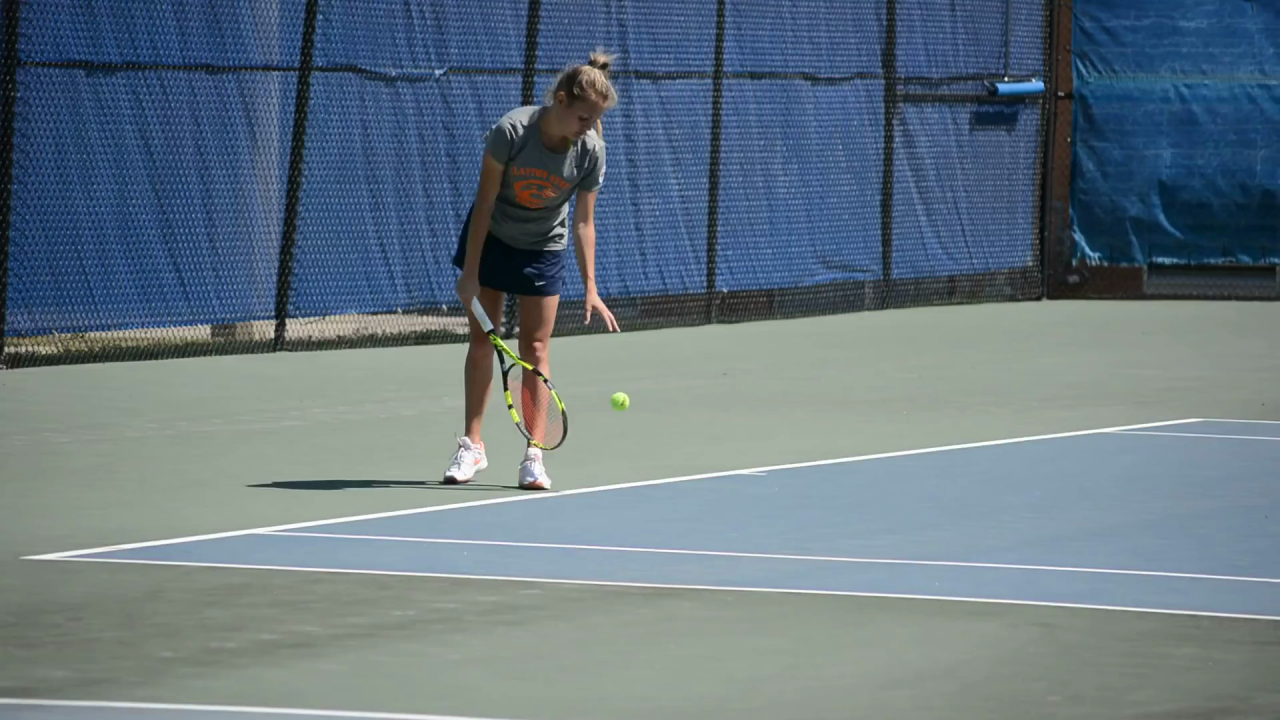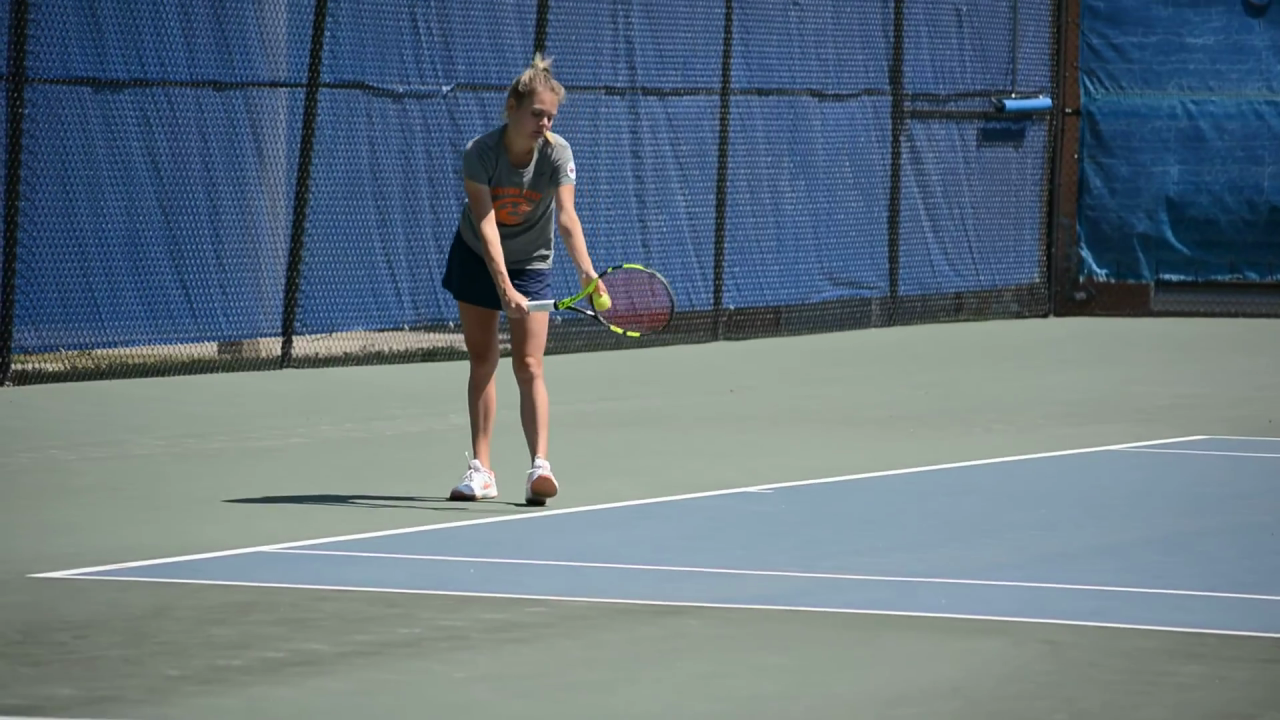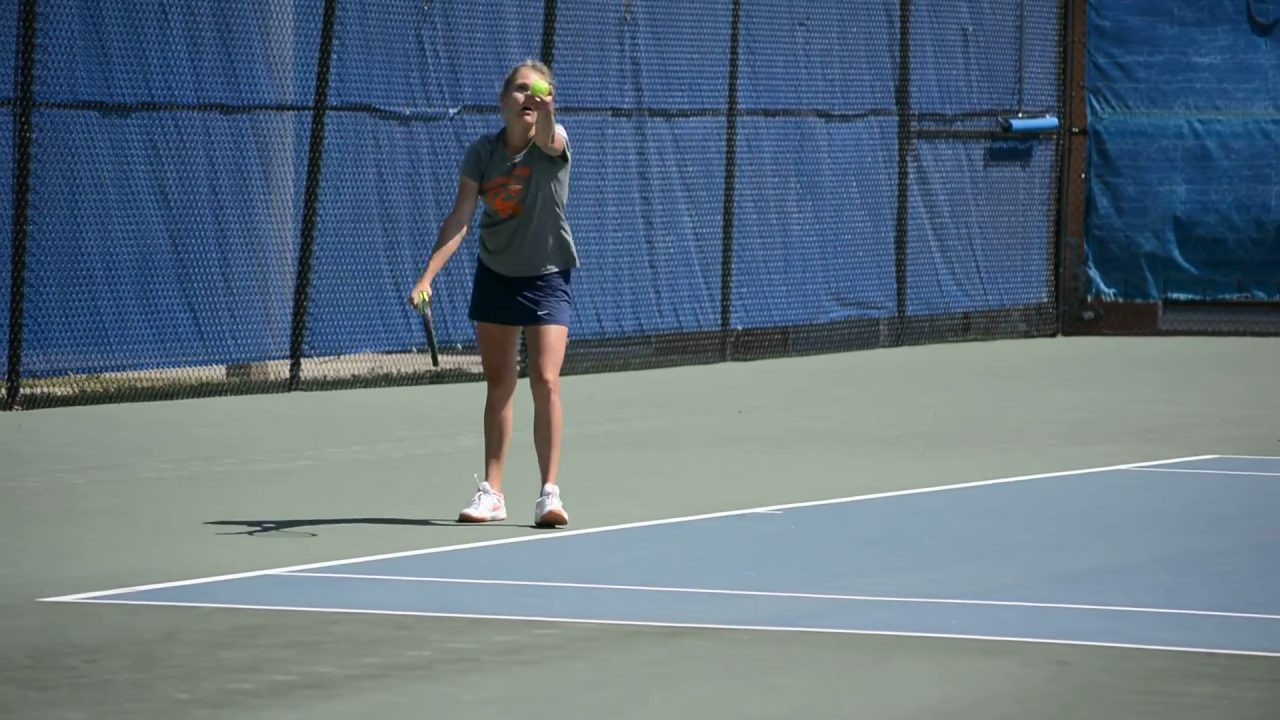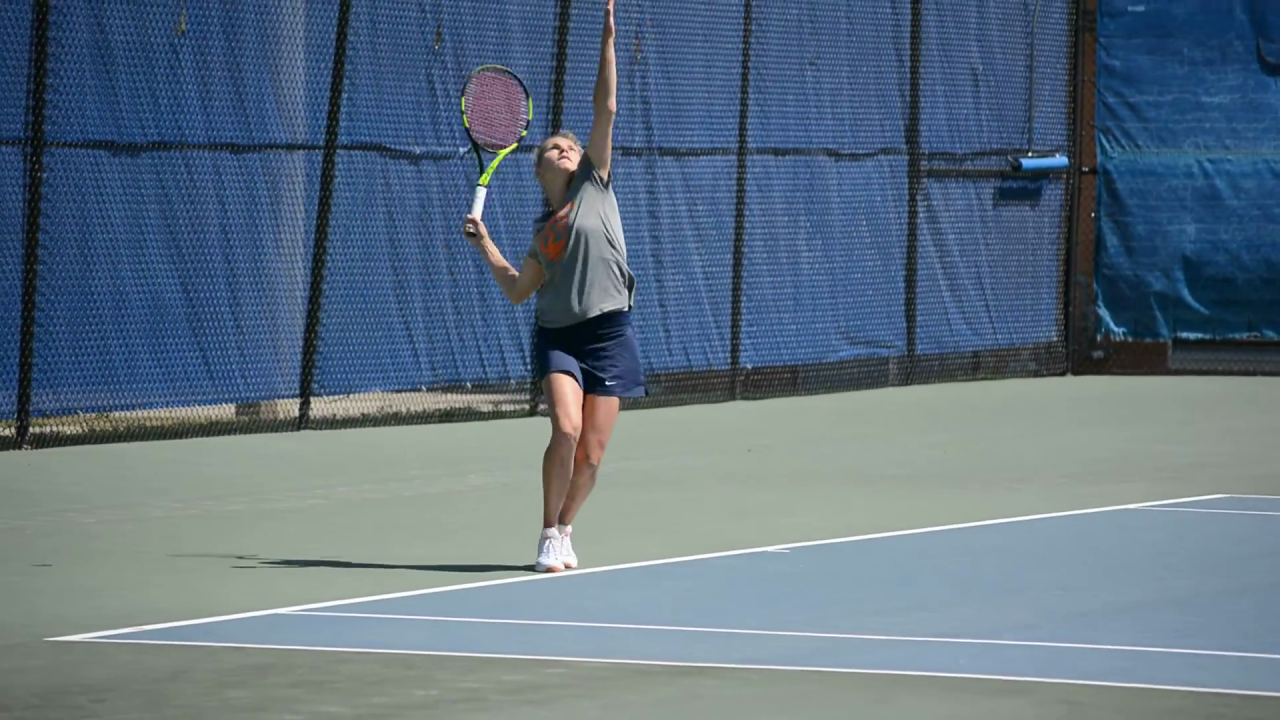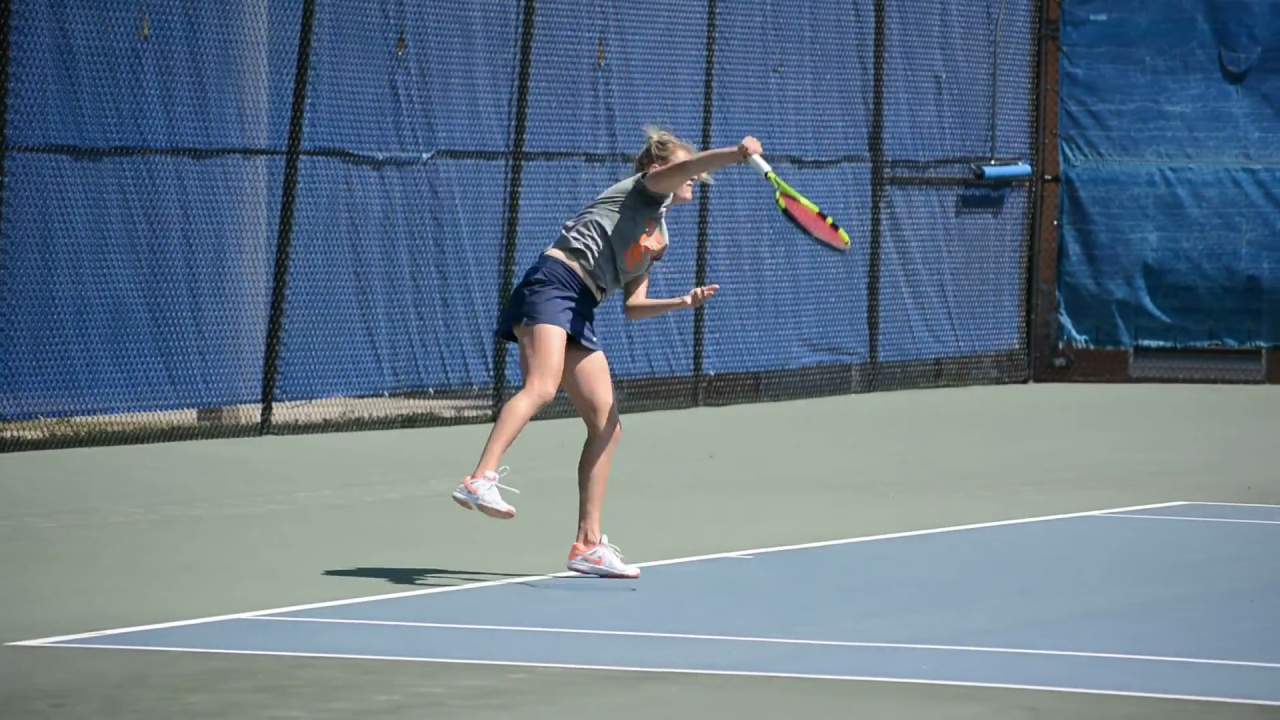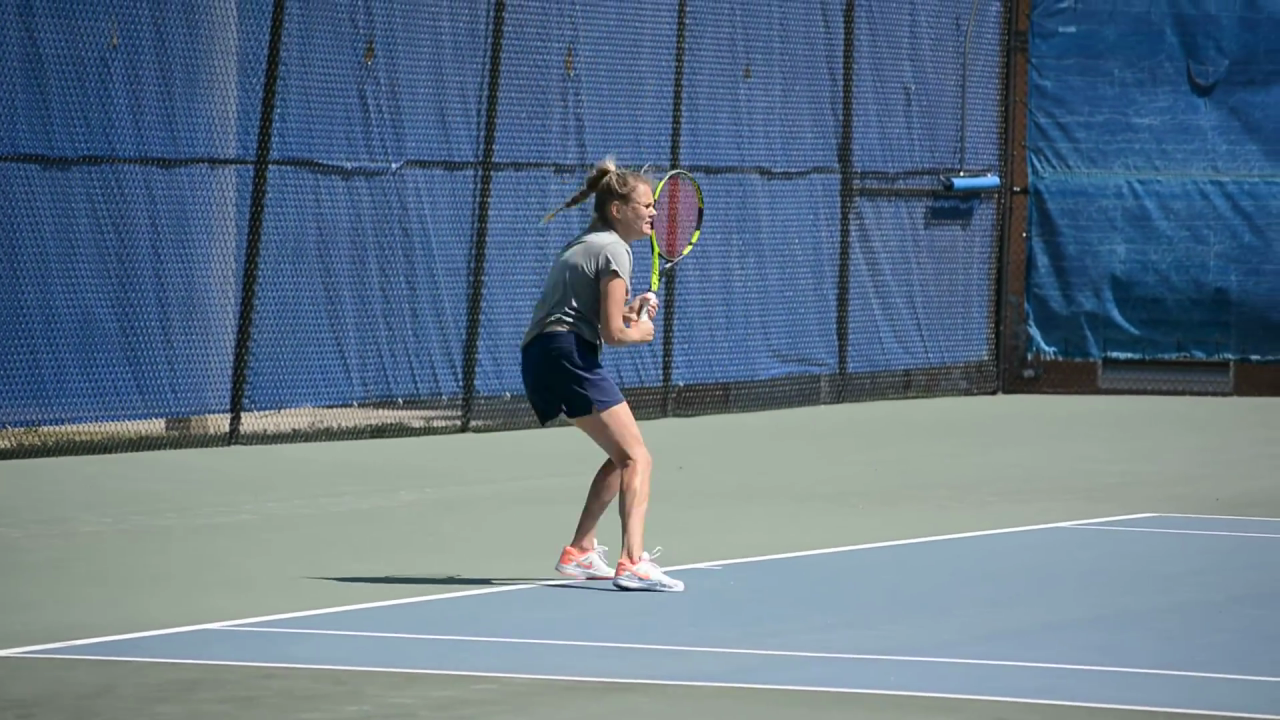
dt=0.5s
person 1, frame 1
left shoulder: (591, 150)
right shoulder: (511, 130)
left elbow: (584, 222)
right elbow: (485, 202)
left wrist: (590, 288)
right wrist: (470, 273)
left hip: (543, 249)
right hip: (490, 239)
left knee: (536, 350)
right knee: (481, 342)
left ankle: (533, 457)
right ankle: (471, 445)
person 1, frame 2
left shoulder: (557, 152)
right shoulder: (479, 152)
left elbow: (566, 216)
right elbow: (485, 225)
left wrist: (586, 270)
right wrist: (504, 286)
left hip: (531, 265)
right hip: (477, 258)
left knee: (529, 366)
right knee: (482, 361)
left ankle: (539, 465)
right ankle: (480, 469)
person 1, frame 3
left shoulder: (553, 147)
right shoulder: (480, 152)
left elbow: (553, 136)
right elbow: (458, 222)
left wrist: (546, 99)
right wrist: (427, 276)
left hip: (546, 278)
right hip: (496, 277)
left knee: (546, 381)
right knee: (499, 385)
left ankle: (549, 494)
right ankle: (490, 492)
person 1, frame 4
left shoulder: (593, 185)
right shoulder: (544, 227)
left elbow: (604, 107)
right elbow: (518, 290)
right wrist: (484, 241)
left hip: (609, 332)
right hip: (558, 338)
left knee: (590, 454)
right knee: (566, 430)
left ankle: (561, 531)
right ankle: (550, 533)
person 1, frame 5
left shoulder: (655, 235)
right shoulder: (645, 189)
left elbow: (631, 302)
right elbow: (679, 164)
left wrist: (682, 302)
right wrist: (735, 151)
left hip: (576, 308)
right hip: (551, 285)
left knee: (605, 422)
right knee: (540, 387)
left ankle: (588, 545)
right ankle: (480, 479)
person 1, frame 6
left shoulder: (582, 245)
right shoulder: (614, 250)
right elbow: (615, 333)
left wrist: (629, 311)
right wrist: (642, 331)
left hip: (543, 358)
right hip: (569, 358)
left knee: (624, 456)
right knee: (637, 458)
left ankle: (579, 549)
right ankle: (633, 561)
